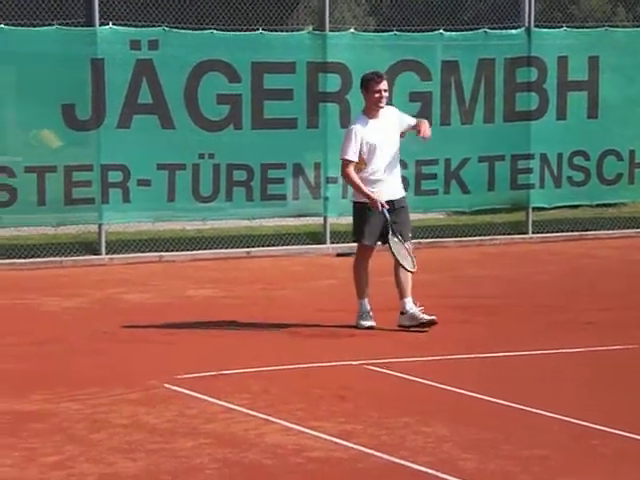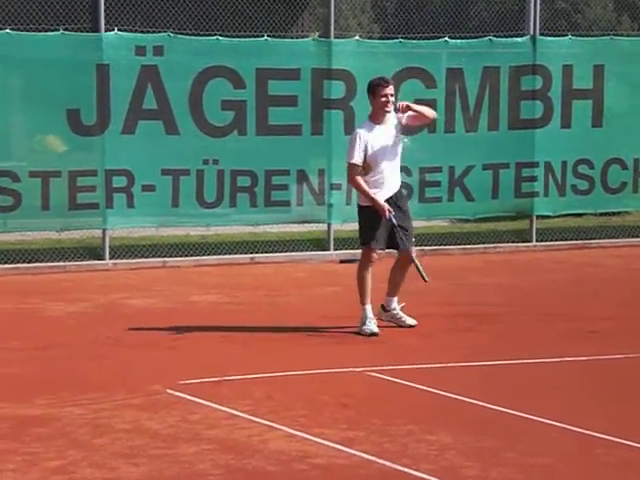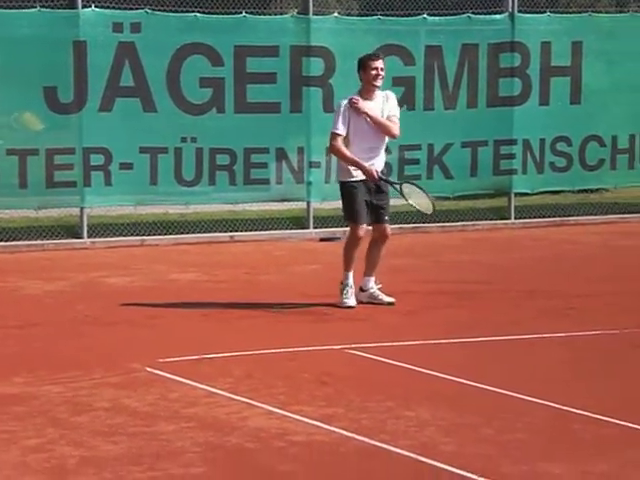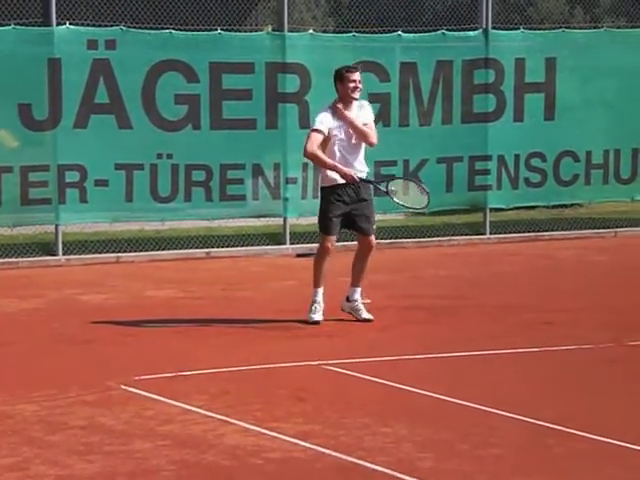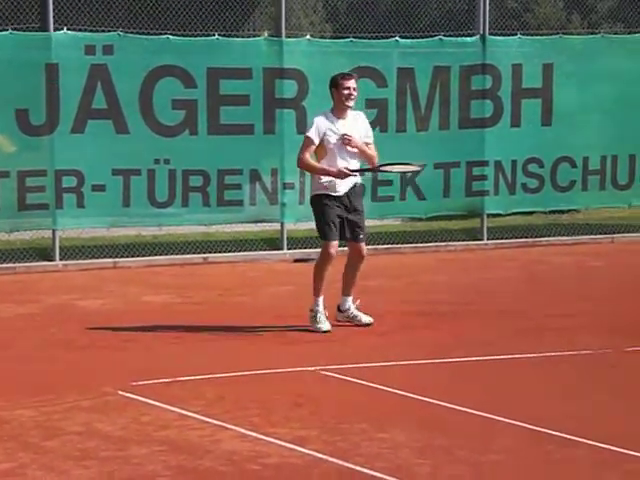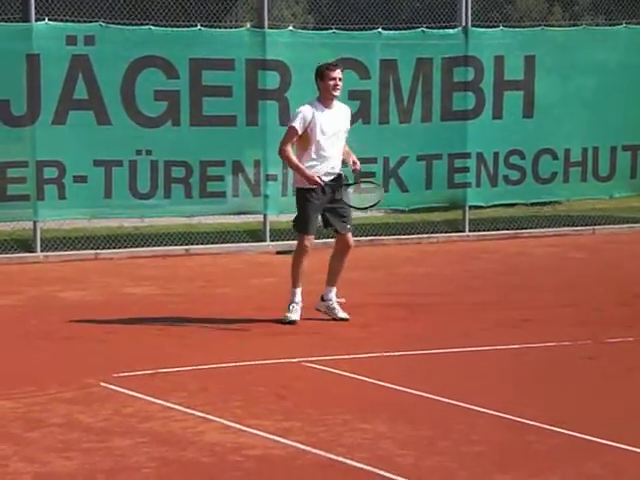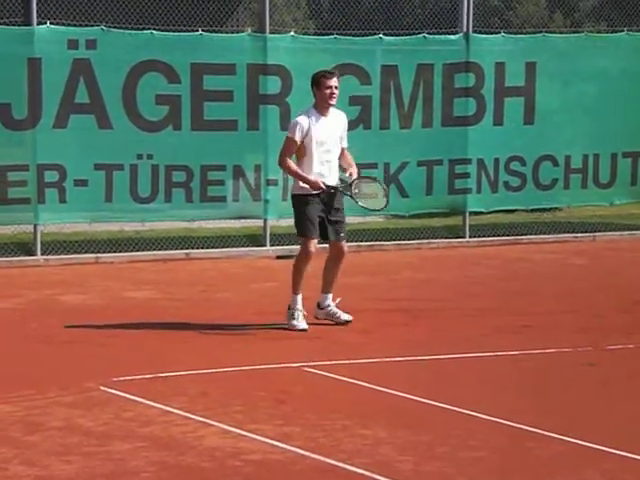
dt=0.4s
person 1, frame 1
left shoulder: (394, 115)
right shoulder: (356, 129)
left elbow: (416, 124)
right elbow: (347, 170)
left wrist: (422, 124)
right wrist: (369, 196)
left hip: (396, 196)
right hip: (368, 200)
right knee: (364, 252)
left ankle: (408, 310)
right ankle: (364, 310)
person 1, frame 2
left shoulder: (398, 117)
right shoulder: (361, 134)
left elbow: (431, 117)
right elbow: (353, 175)
left wrist: (412, 107)
right wrist: (376, 202)
left hip: (396, 196)
right hip: (372, 202)
left knee: (407, 255)
right knee: (369, 257)
left ankle: (389, 307)
right ankle: (367, 316)
person 1, frame 3
left shoulder: (388, 99)
right shoulder: (346, 105)
left elbow: (395, 132)
right elbow: (334, 145)
left wrist: (367, 111)
right wrist: (362, 166)
left hip: (377, 175)
right hip: (352, 177)
left knee: (382, 233)
right knee: (358, 232)
left ankle: (367, 287)
right ankle: (347, 284)
person 1, frame 4
left shoulder: (364, 108)
right shoulder: (326, 116)
left elbow: (372, 140)
right elbow: (309, 150)
left wrist: (347, 118)
right wrist: (339, 169)
left hip: (360, 184)
right hip: (334, 187)
left knee: (368, 242)
right knee: (327, 245)
left ankle: (352, 299)
right ankle: (317, 300)
person 1, frame 5
left shoulder: (360, 119)
right shoulder: (320, 122)
left elbow: (374, 160)
right elbow: (302, 160)
left wrist: (358, 145)
right wrist: (331, 171)
left hip: (352, 193)
right hip: (325, 194)
left knee: (358, 252)
right knee: (329, 250)
left ankle: (345, 307)
right ankle: (317, 309)
person 1, frame 6
left shoulder: (345, 111)
right shoulder: (306, 112)
right elbow: (284, 149)
left wrist: (351, 157)
right wrist: (304, 173)
left hip: (335, 185)
right hip: (309, 186)
left knee: (346, 242)
right knee: (305, 244)
left ankle: (328, 299)
right ankle: (295, 300)
person 1, frame 7
left shoulder: (341, 118)
right shoulder: (302, 121)
right elbow: (283, 159)
left wrist: (351, 167)
right wrist: (307, 179)
left hip: (332, 192)
right hip: (306, 194)
left knee: (339, 249)
right knee: (308, 249)
left ankle: (325, 304)
right ankle: (295, 308)
